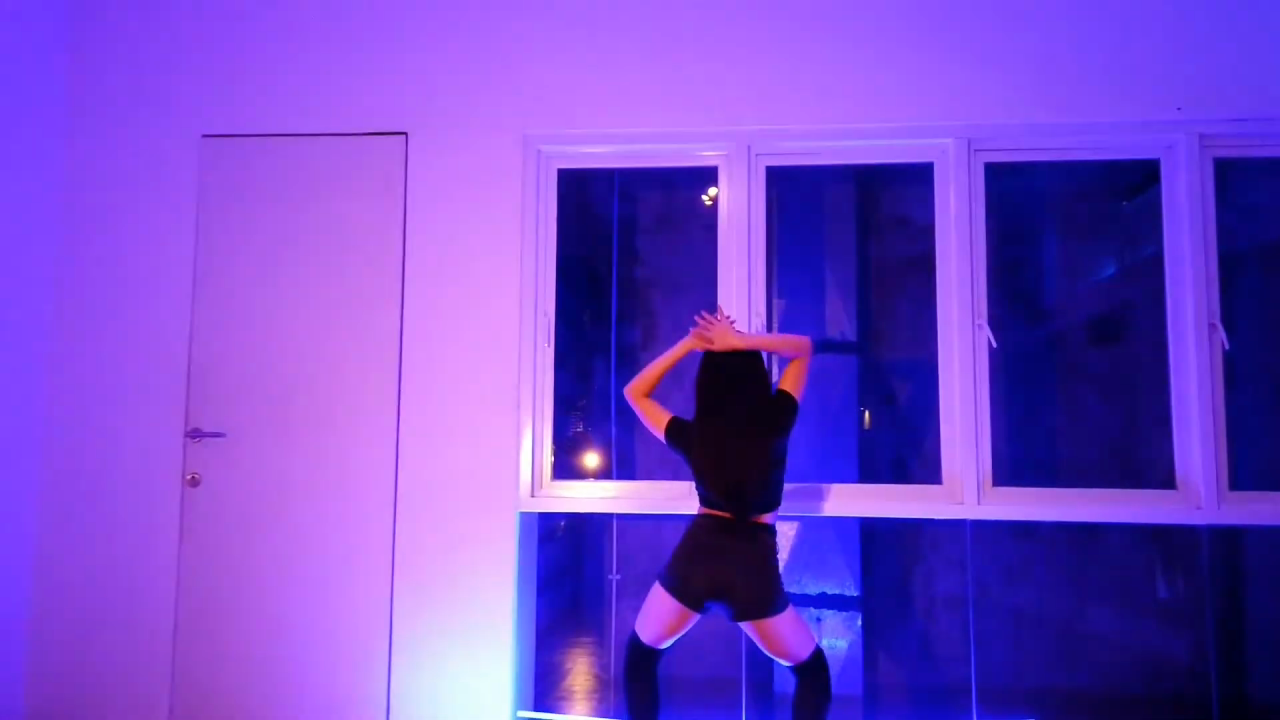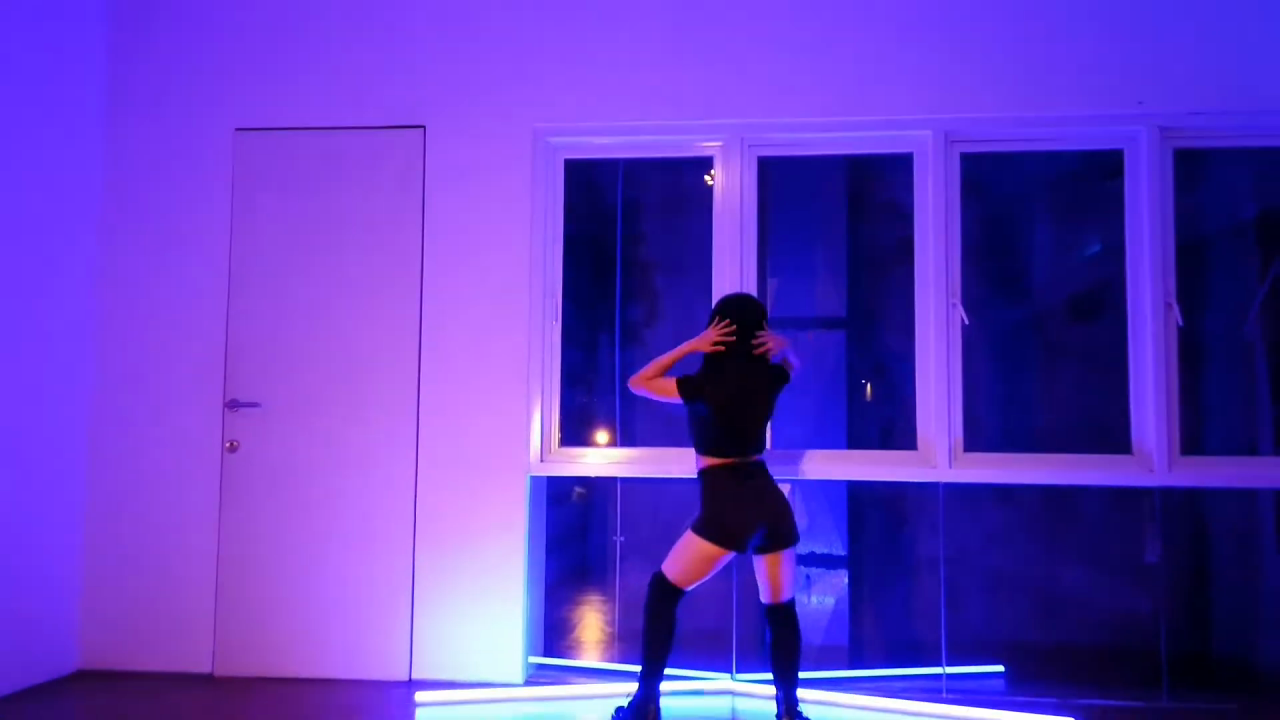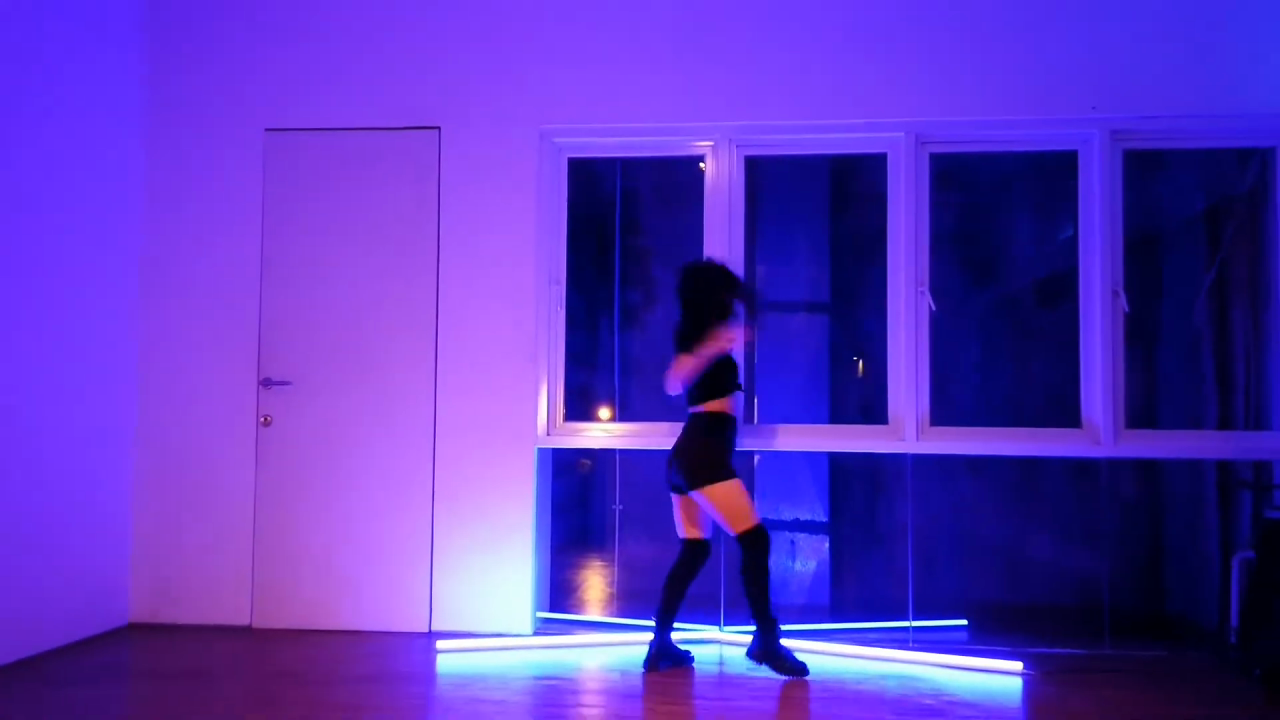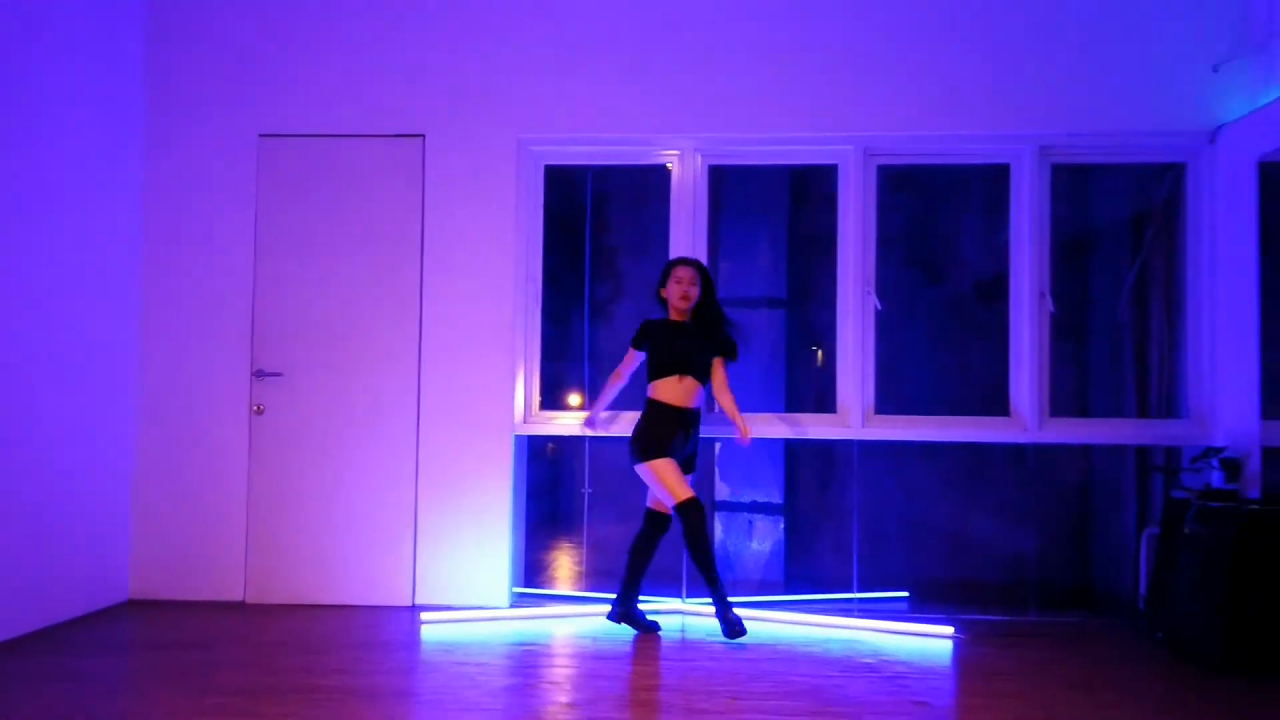
dt=0.5s
person 1, frame 1
left shoulder: (692, 437)
right shoulder: (775, 426)
left elbow: (634, 392)
right elbow: (803, 348)
left wrist: (688, 344)
right wrist: (742, 341)
left hip: (697, 559)
right hip: (755, 569)
left knee: (641, 655)
right knee: (813, 670)
person 1, frame 2
left shoulder: (705, 383)
right shoulder: (768, 378)
left elbow: (638, 383)
right elbow: (791, 364)
left wrist: (689, 348)
right wrist: (780, 348)
left hip: (725, 507)
right hip: (771, 502)
left knee: (663, 592)
right knee: (780, 609)
person 1, frame 3
left shoulder: (697, 333)
right shoulder: (701, 336)
left elbow: (675, 385)
right elbow: (674, 381)
right wrist: (711, 348)
left hip: (688, 455)
right hip: (707, 453)
left knee: (693, 551)
right knee: (753, 540)
left ankle: (661, 645)
right ankle: (766, 640)
person 1, frame 4
left shoulder: (713, 334)
right shoulder: (651, 330)
left elbow: (721, 388)
right elbow: (623, 372)
left wrist: (738, 422)
right wrist: (598, 406)
left hip: (688, 436)
right hip: (653, 431)
left knee: (656, 521)
right knee: (691, 511)
left ankle: (624, 604)
